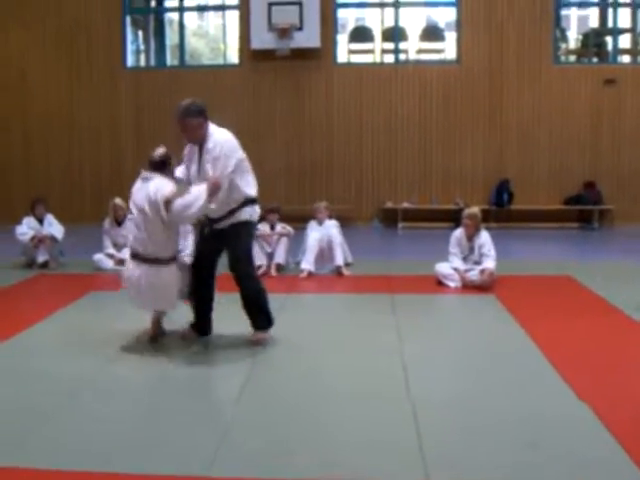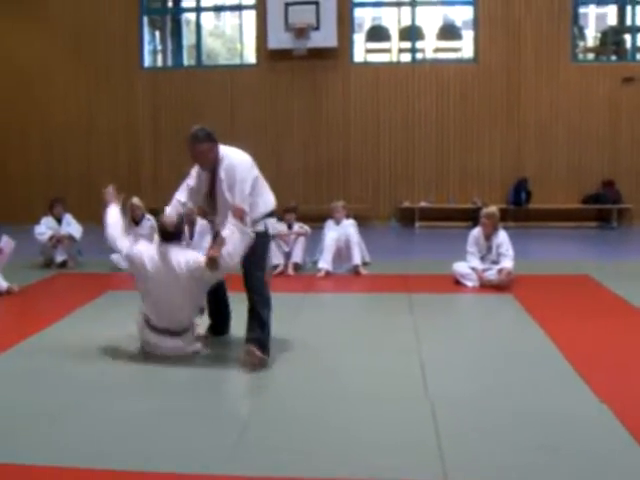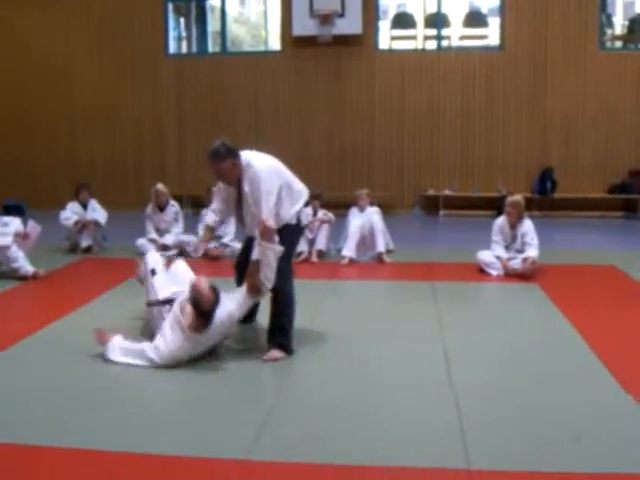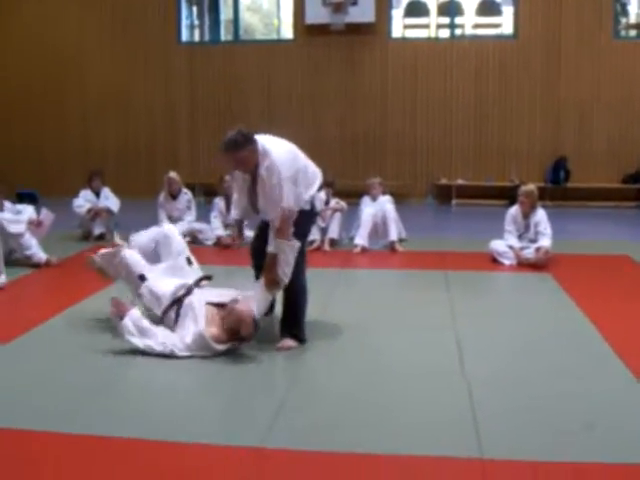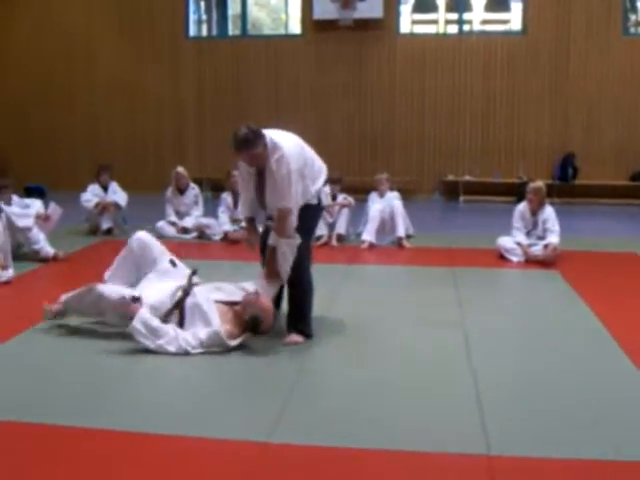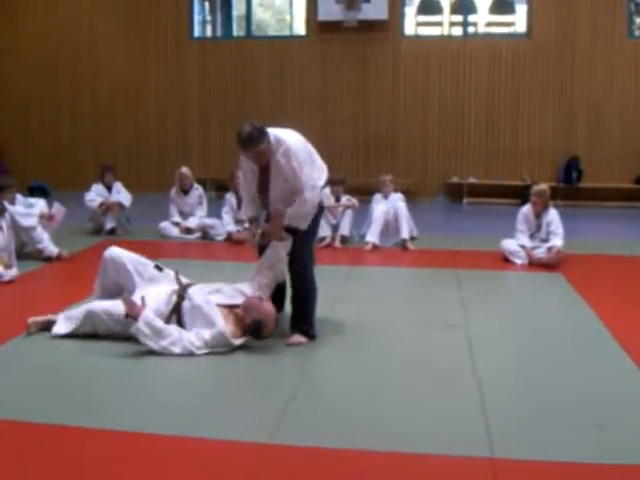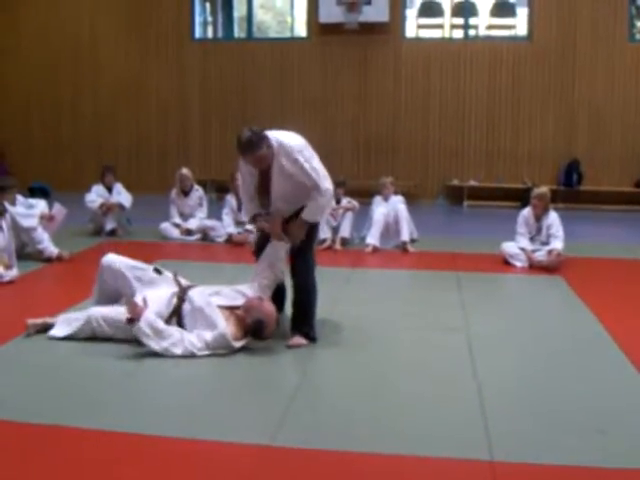
dt=0.2s
person 1, frame 1
left shoulder: (222, 142)
right shoulder: (193, 147)
right elbow: (184, 175)
left hip: (239, 214)
right hip: (212, 218)
left knee: (242, 270)
right knee: (200, 270)
left ankle: (262, 324)
right ankle: (201, 326)
person 1, frame 2
left shoulder: (237, 163)
right shoulder: (201, 168)
right elbow: (184, 195)
left hip: (255, 225)
left knee: (255, 280)
left ankle: (258, 344)
right ankle: (218, 327)
person 1, frame 3
left shoulder: (261, 172)
right shoulder: (230, 174)
left elbow: (266, 223)
right elbow: (219, 205)
left wrist: (255, 267)
right wrist: (207, 234)
left hip: (288, 219)
right hip: (261, 224)
left knee: (279, 275)
right knee: (242, 266)
left ankle: (280, 343)
right ankle: (246, 316)
person 1, frame 4
left shoulder: (276, 160)
right shoulder: (245, 159)
left elbow: (283, 214)
right elbow: (241, 191)
left wrist: (273, 260)
right wrist: (238, 223)
left hip: (302, 202)
right hip: (275, 205)
left knee: (291, 262)
right knee: (258, 252)
left ankle: (293, 332)
person 1, frame 5
left shoulder: (285, 153)
right shoulder: (250, 155)
left elbow: (287, 209)
right elbow: (247, 189)
left wrist: (274, 251)
right wrist: (250, 222)
left hip: (307, 197)
right hip: (279, 200)
left knee: (296, 257)
right knee: (266, 249)
left ankle: (300, 327)
person 1, frame 6
left shoulder: (291, 148)
right shoulder: (250, 155)
left elbow: (308, 196)
right elbow: (248, 191)
left wrist: (282, 227)
right wrist: (253, 220)
left hip: (307, 199)
right hip: (279, 203)
left knee: (299, 259)
right knee: (266, 250)
left ankle: (303, 328)
right ankle: (272, 307)
person 1, frame 7
left shoulder: (292, 149)
right shoulder: (249, 159)
left elbow: (325, 190)
right elbow: (247, 193)
left wrist: (303, 224)
right wrist: (256, 218)
left hip: (305, 206)
right hip: (276, 208)
left knee: (301, 263)
right knee: (263, 253)
left ankle: (304, 330)
person 2, frame 1
left shoulder: (140, 185)
right shoulder: (165, 189)
right elbow: (180, 208)
right wrist: (206, 191)
left hip: (135, 272)
right hip: (159, 272)
left ankle: (156, 325)
person 2, frame 2
left shoulder: (142, 256)
right shoulder: (194, 264)
left elbow: (117, 238)
right elbow: (228, 257)
left wrist: (112, 206)
right wrist: (236, 222)
person 2, frame 3
left shoulder: (178, 343)
right shoulder: (225, 315)
left elbow: (151, 355)
right elbow: (262, 283)
left wrist: (113, 343)
right wrist: (266, 241)
left knee: (152, 258)
right knee: (177, 264)
person 2, frame 4
left shoulder: (202, 339)
right shoulder: (249, 311)
left elbow: (160, 342)
right elbow: (277, 278)
left wrist: (127, 317)
right wrist: (284, 237)
left hip: (173, 303)
right hip: (195, 287)
left knee: (126, 257)
right knee: (166, 231)
left ankle: (107, 262)
person 2, frame 5
left shoulder: (219, 334)
right shoulder: (254, 298)
left elbow: (173, 341)
left wrist: (137, 316)
left hip: (165, 308)
right hip: (187, 286)
left knee: (105, 293)
right knee: (141, 240)
left ankle: (66, 305)
person 2, frame 6
left shoulder: (224, 335)
right shoulder: (248, 296)
left elbow: (180, 342)
right elbow: (268, 272)
left wrist: (142, 318)
right wrist: (278, 238)
left hip: (164, 313)
right hip: (178, 286)
left knee: (94, 312)
right knee: (113, 256)
left ankle: (54, 321)
right ankle: (107, 306)
person 2, frame 7
left shoulder: (225, 336)
right shoulder: (252, 298)
left elbow: (178, 343)
right elbow: (267, 275)
left wrist: (142, 320)
right wrist: (278, 238)
left hip: (162, 318)
right hip: (179, 289)
left knee: (93, 320)
right knee: (109, 263)
left ankle: (53, 323)
right ankle: (103, 314)
